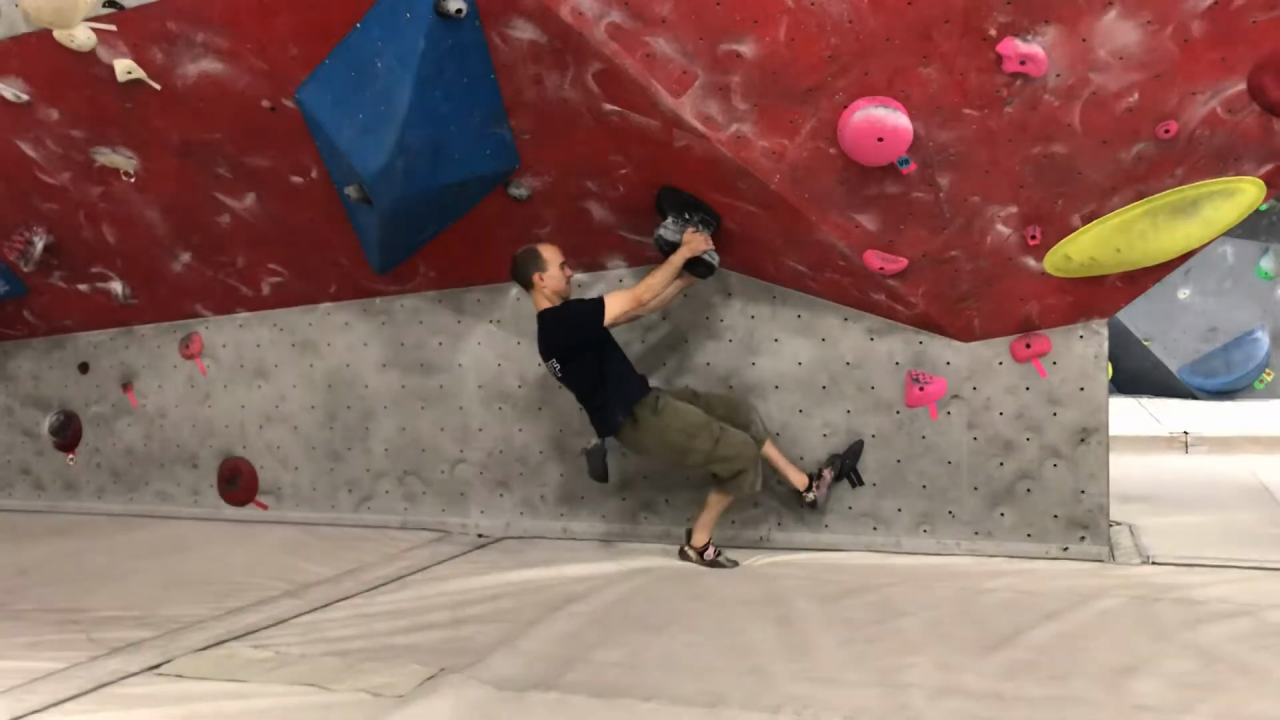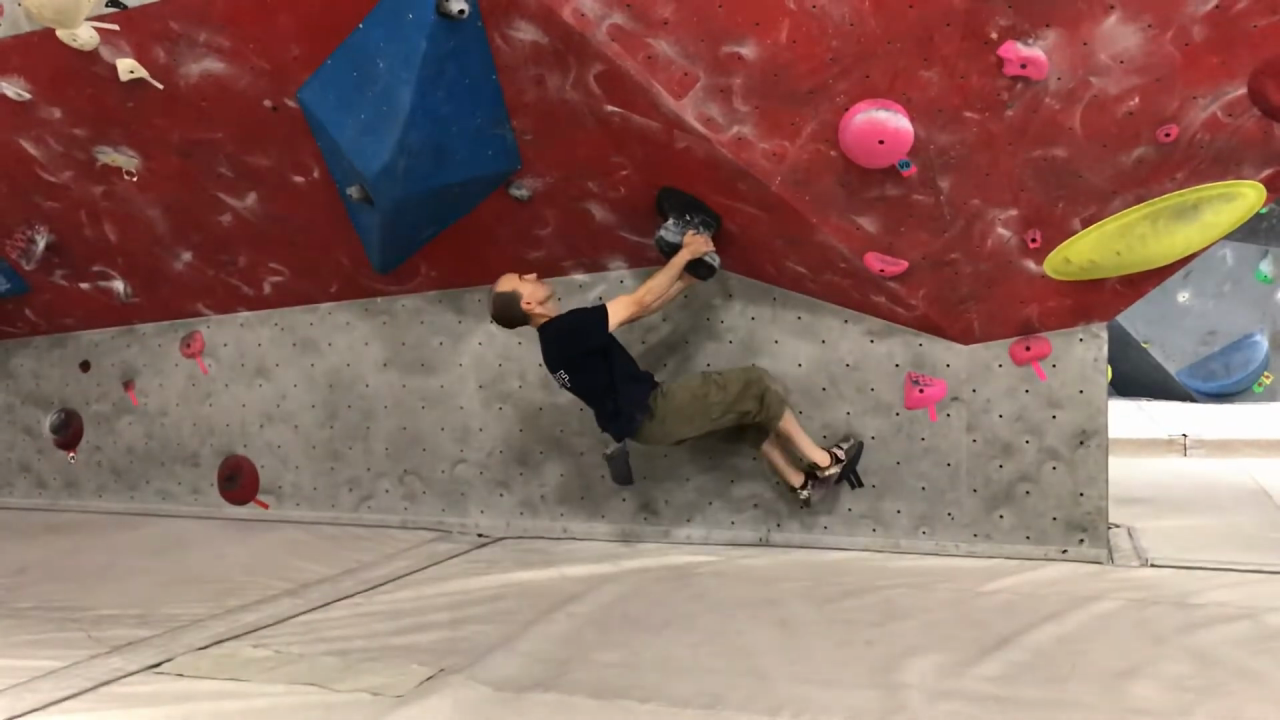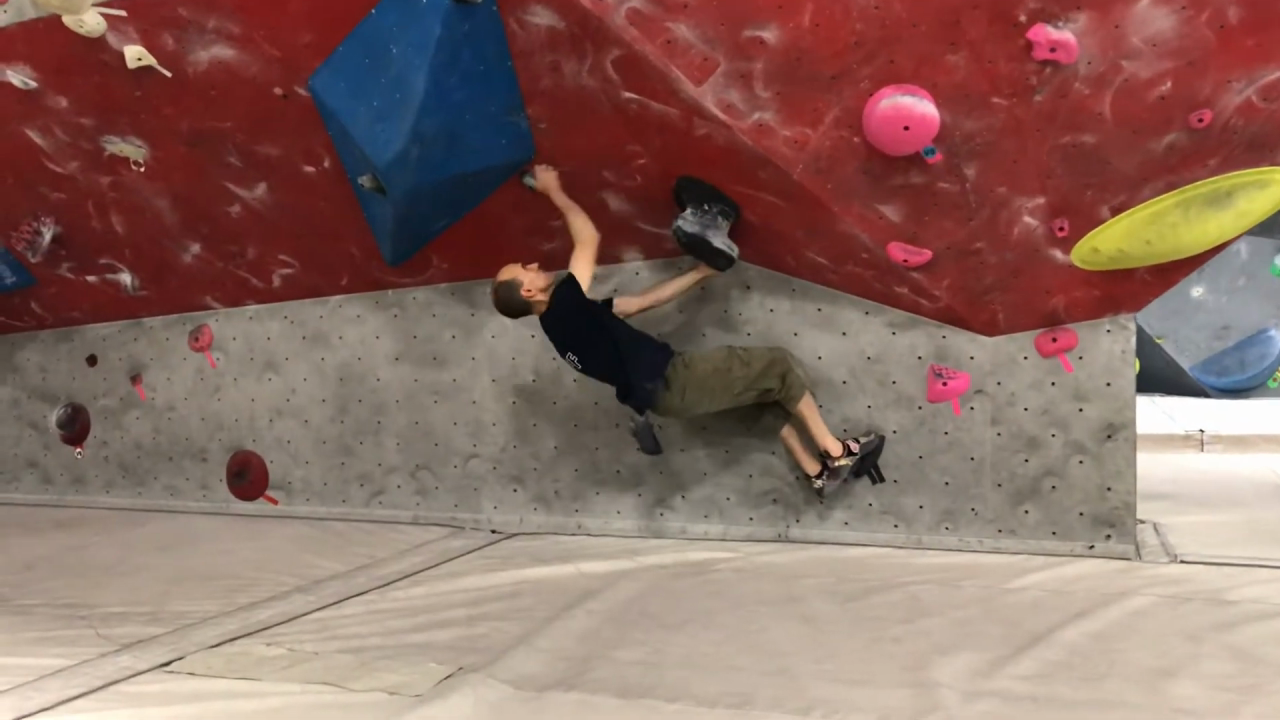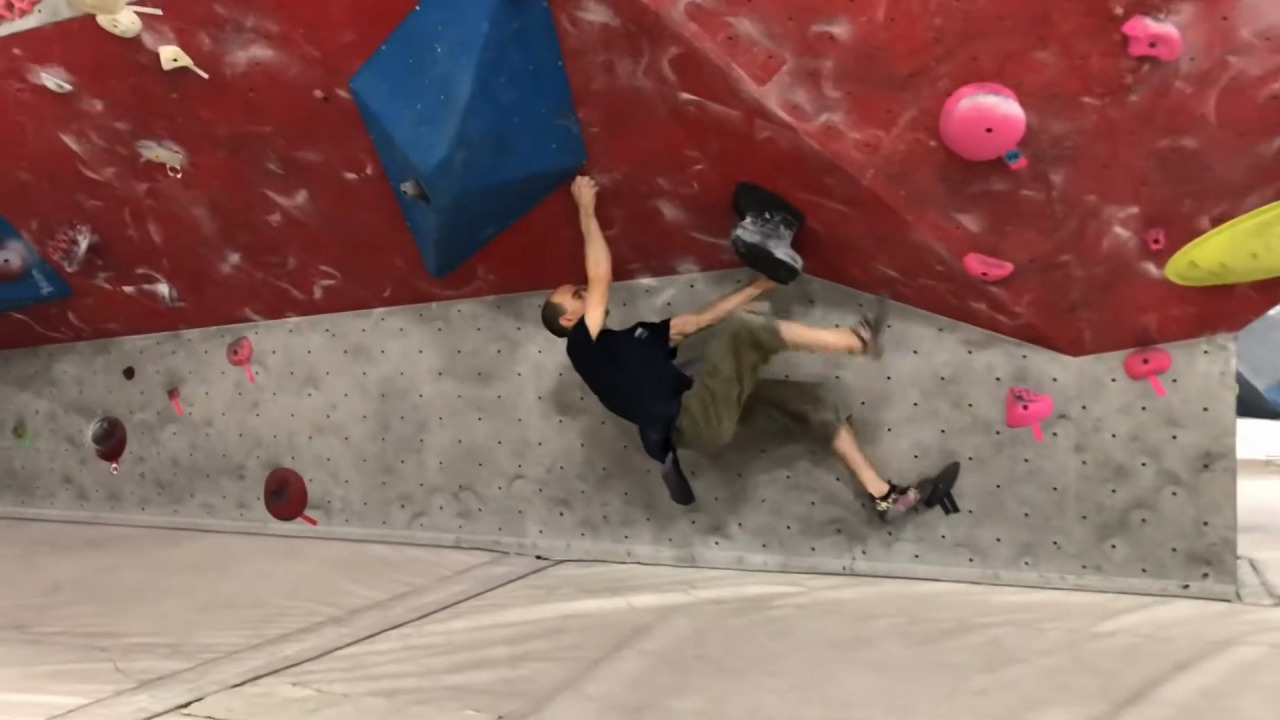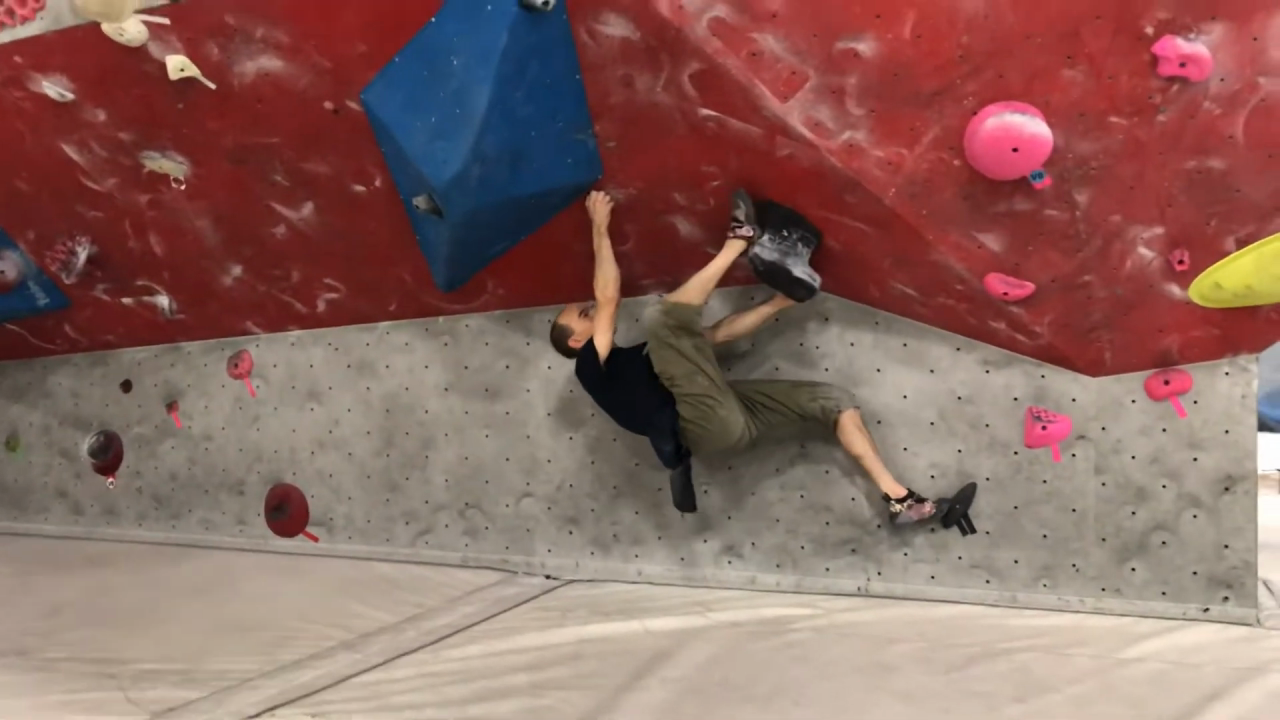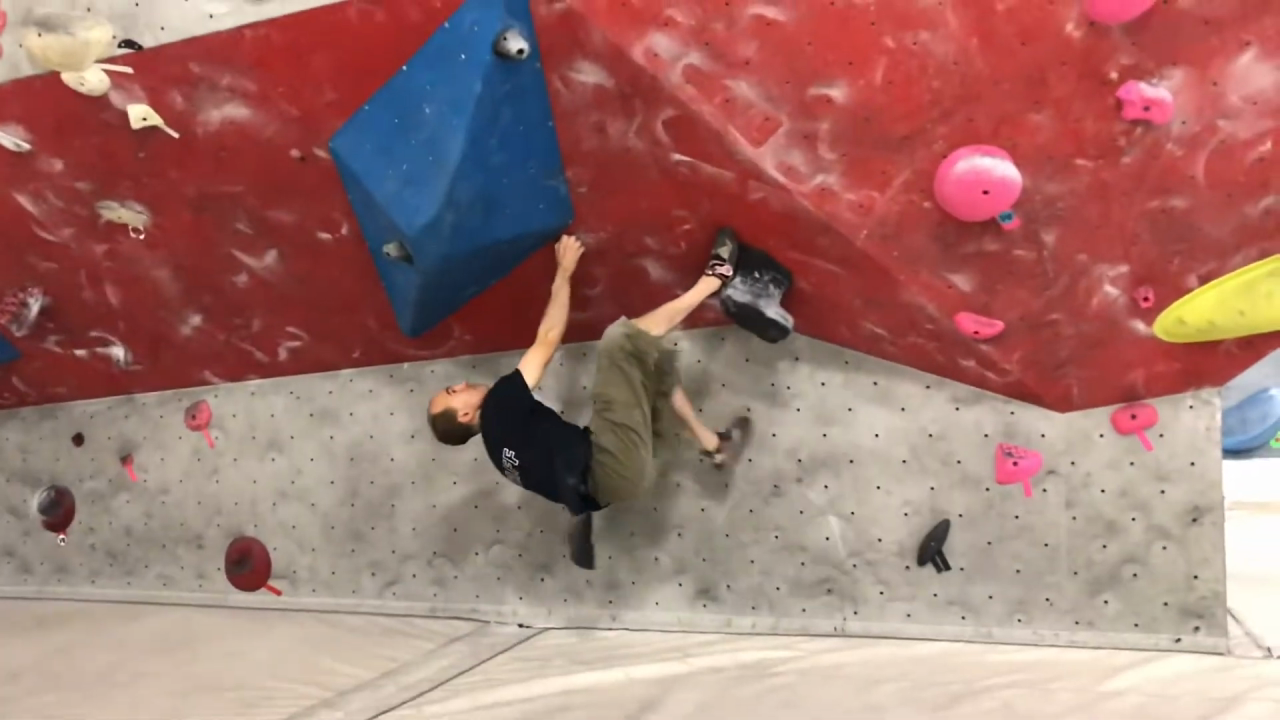
dt=0.7s
person 1, frame 1
left shoulder: (559, 325)
right shoulder: (561, 321)
left elbow: (636, 310)
right elbow: (637, 299)
left wrist: (688, 276)
right wrist: (684, 251)
left hip: (642, 405)
right hip: (637, 420)
left knee: (740, 414)
right knee: (740, 455)
left ankle: (806, 485)
right ankle: (698, 540)
person 1, frame 2
left shoulder: (562, 334)
right shoulder: (566, 331)
left elbow: (635, 309)
right elbow: (639, 303)
left wrist: (687, 277)
right wrist: (685, 254)
left hip: (645, 414)
right hip: (650, 414)
left knee: (750, 407)
right knee: (756, 386)
left ankle: (801, 483)
right ankle: (820, 461)
person 1, frame 3
left shoulder: (569, 316)
right shoulder: (563, 308)
left elbow: (643, 301)
right elbow: (589, 240)
left wrist: (700, 272)
right wrist: (554, 191)
left hip: (666, 388)
right hip: (673, 383)
left knee: (769, 386)
right knee: (780, 366)
left ankle: (817, 472)
right ankle: (834, 450)
person 1, frame 4
left shoulder: (637, 335)
right shoulder: (584, 347)
left elbow: (701, 320)
right elbow: (600, 277)
left wrist: (761, 286)
right wrist: (586, 208)
left hip: (706, 415)
right hip: (697, 422)
left knee: (814, 403)
right knee: (743, 328)
left ankle: (884, 495)
right ankle: (853, 338)
person 1, frame 5
left shoulder: (637, 357)
right shoulder: (592, 369)
left elbow: (714, 334)
right elbow: (608, 298)
left wrist: (777, 304)
right wrist: (600, 228)
left hip: (729, 416)
right hip: (709, 423)
left knee: (832, 400)
right knee: (666, 316)
left ankle: (898, 499)
right ankle: (736, 243)
person 1, frame 6
left shoulder: (502, 435)
right shoulder: (498, 408)
right elbow: (548, 340)
right wrist: (564, 272)
left hip: (606, 473)
right hip: (620, 468)
left knee: (657, 364)
right knee: (622, 338)
left ankle: (713, 445)
right ankle: (712, 280)
